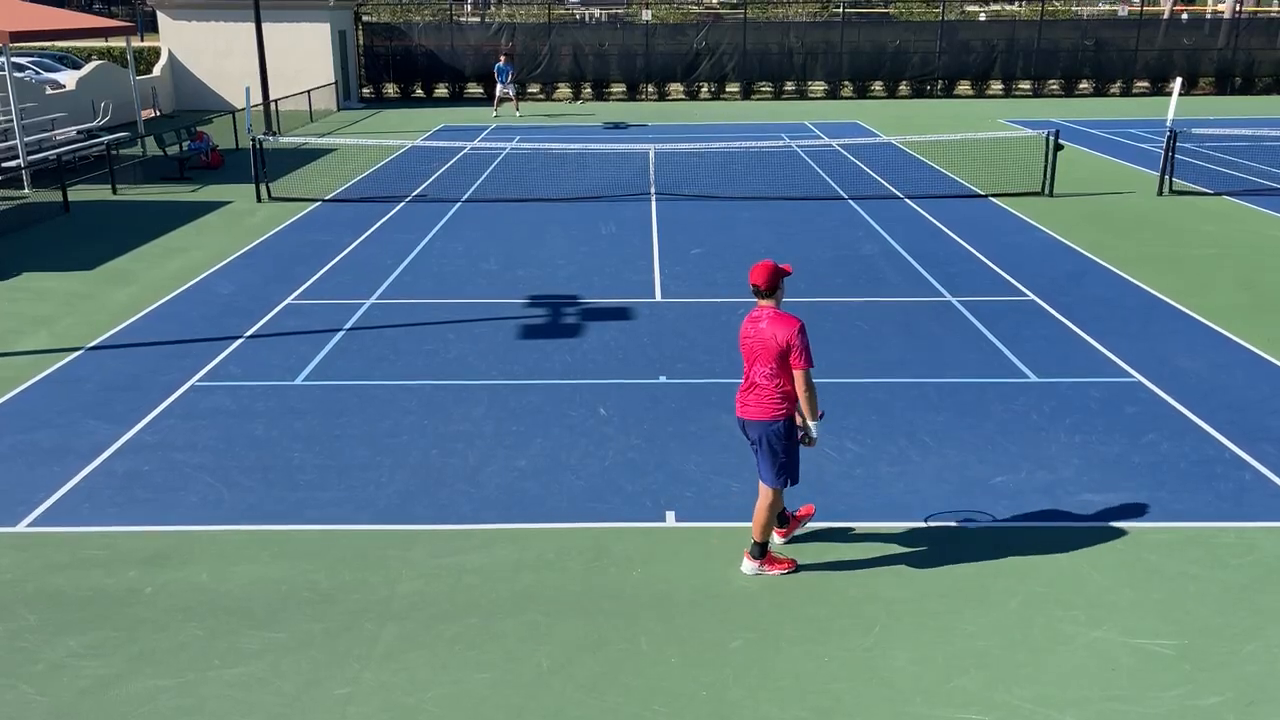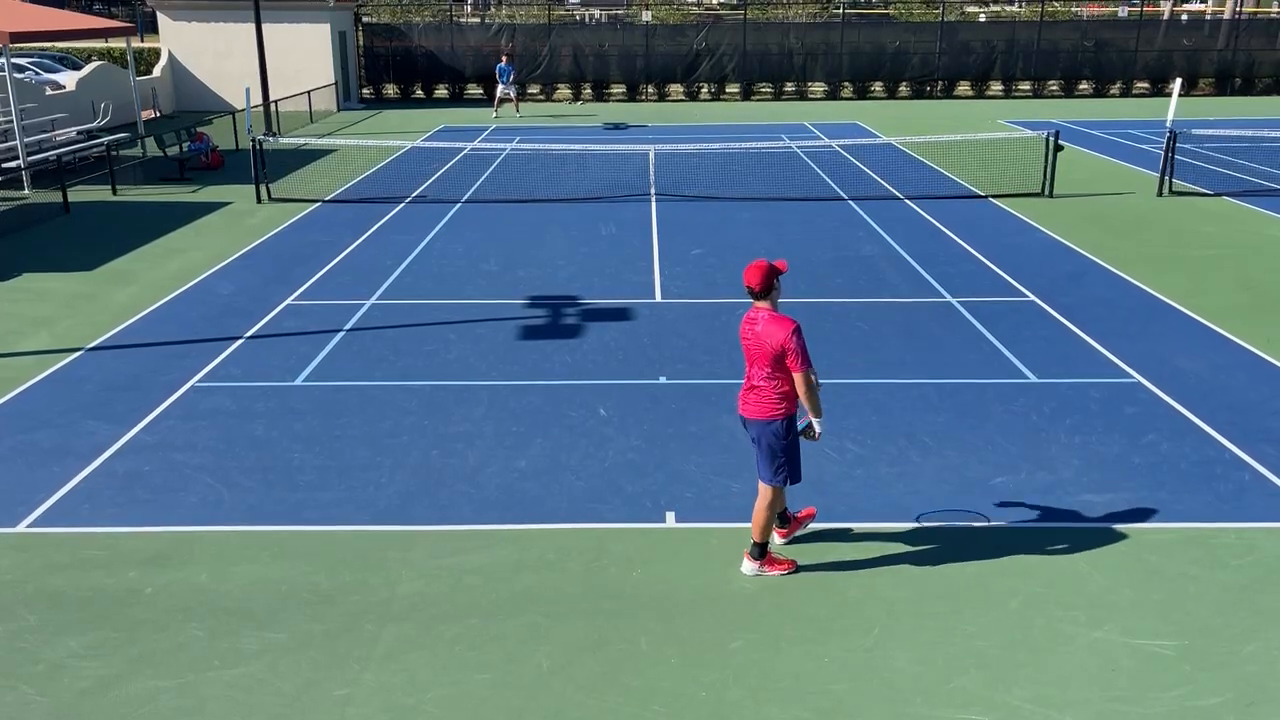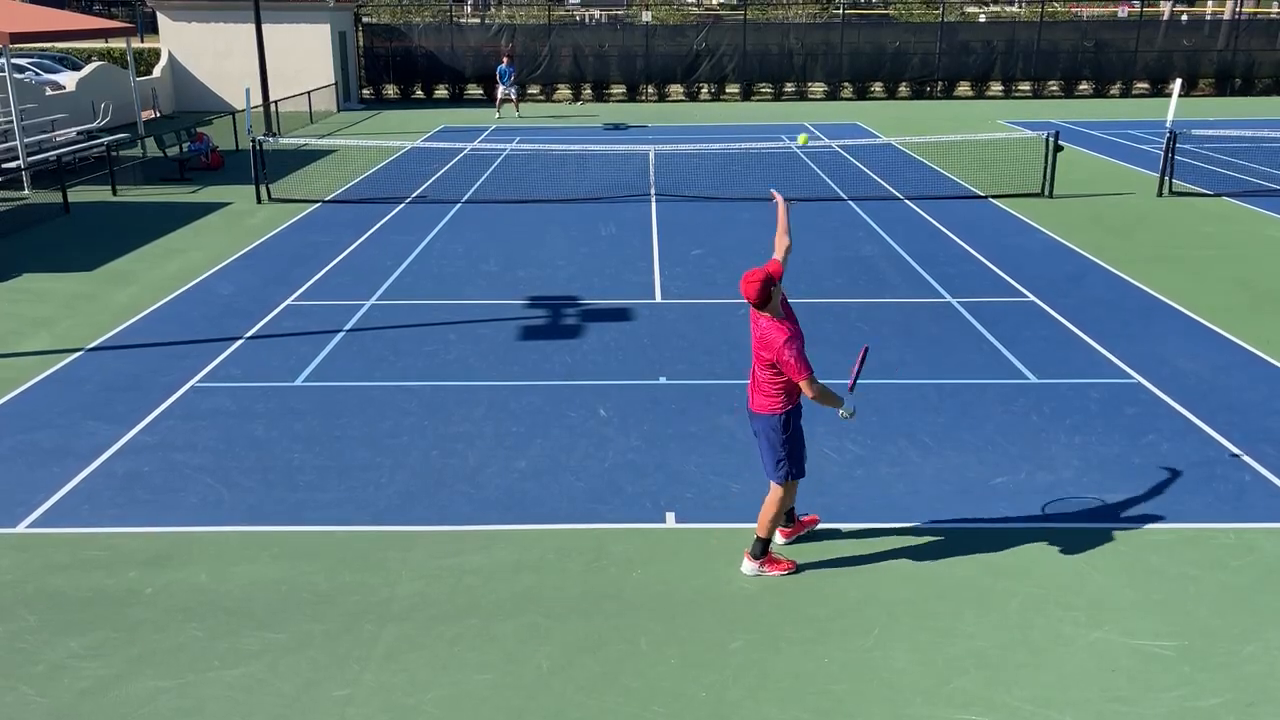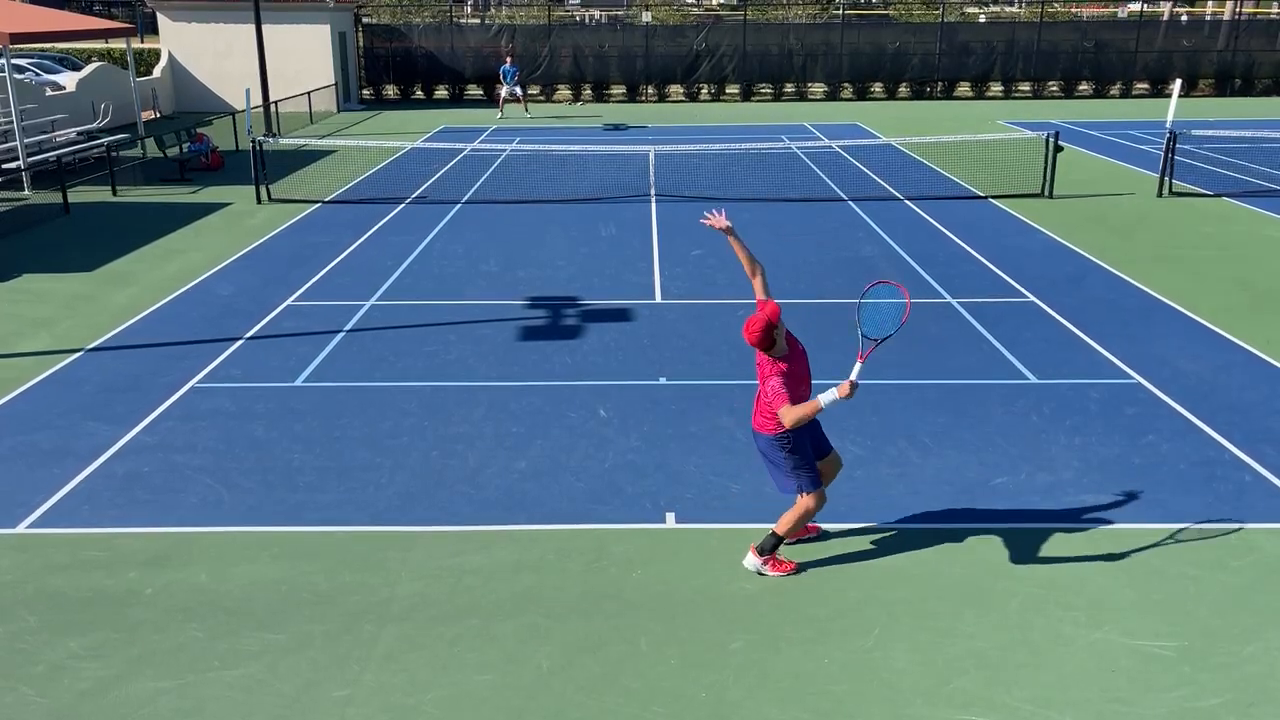
dt=0.3s
person 1, frame 1
left shoulder: (748, 323)
right shoulder: (792, 326)
right elbow: (803, 386)
left wrist: (796, 413)
right wrist: (813, 424)
left hip: (746, 411)
right hip: (772, 418)
left knee: (772, 476)
right knee: (771, 487)
left ankle: (783, 524)
right ankle: (756, 558)
person 1, frame 2
left shoulder: (751, 319)
right shoulder: (788, 331)
right elbow: (804, 388)
left wrist: (806, 370)
right wrist: (817, 420)
left hip: (750, 409)
right hip: (773, 417)
left knee: (776, 476)
right knee: (770, 486)
left ankle: (784, 523)
right ankle: (756, 558)
person 1, frame 3
left shoulder: (760, 299)
right shoulder: (783, 341)
left elbow: (783, 246)
right elbow: (811, 390)
left wrist: (781, 206)
right wrist: (842, 405)
left hip: (763, 404)
right hip: (776, 413)
left knee: (790, 471)
right knee: (782, 485)
left ankle: (788, 524)
right ankle: (757, 557)
person 1, frame 4
left shoulder: (767, 324)
right shoulder: (775, 374)
left elbow: (756, 272)
right elbow: (787, 420)
left wrist: (730, 234)
right wrist: (833, 396)
left hip: (797, 423)
right hip: (778, 436)
left knee: (832, 465)
right knee: (812, 501)
left ankle: (795, 526)
right ankle: (760, 554)
